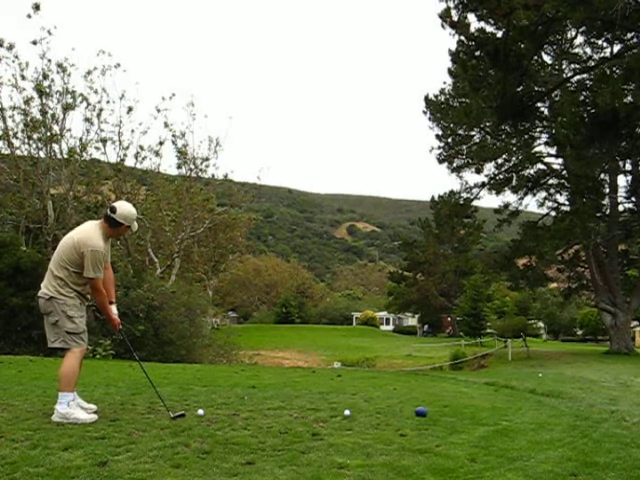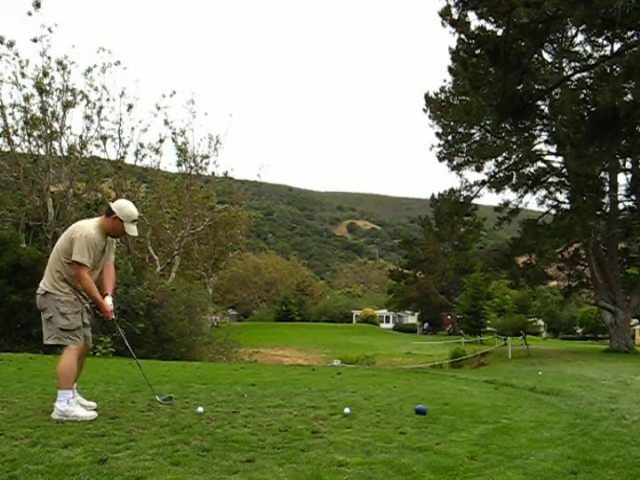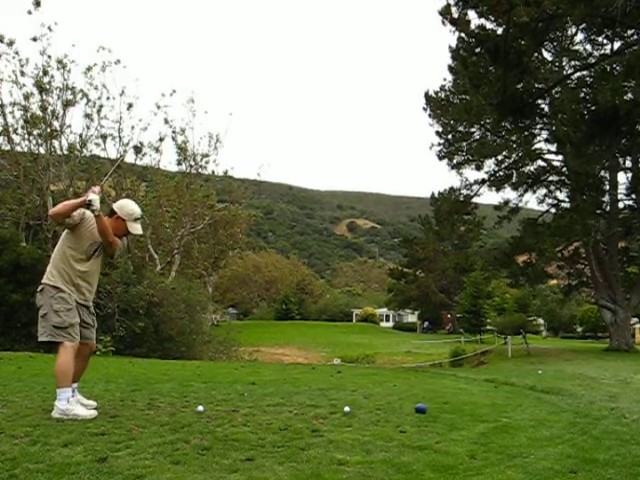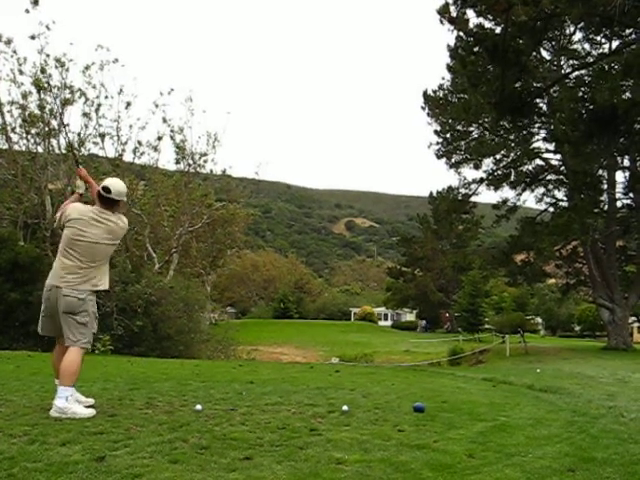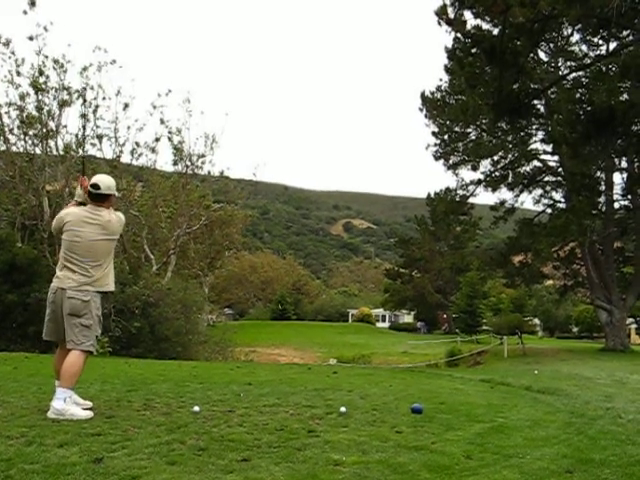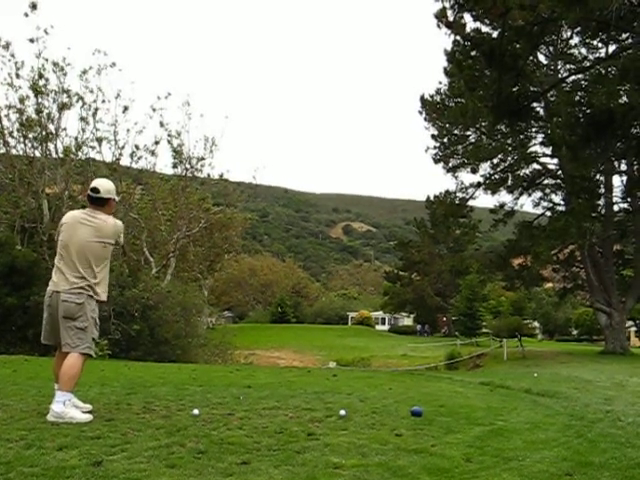
dt=0.7s
person 1, frame 1
left shoulder: (99, 229)
right shoulder: (94, 245)
left elbow: (107, 270)
right elbow: (96, 288)
left wrist: (113, 305)
right wrist: (110, 317)
left hip: (69, 296)
right hip: (61, 297)
left knee: (79, 348)
right knee: (75, 349)
left ankle: (70, 398)
right ankle: (63, 408)
person 1, frame 2
left shoulder: (108, 236)
right shoulder: (87, 233)
left elbow: (108, 268)
right elbow: (81, 275)
left wrist: (108, 297)
right wrist: (101, 305)
left hip: (75, 296)
right hip: (59, 294)
left knee: (84, 346)
right knee: (72, 346)
left ankle: (70, 395)
right ankle: (63, 406)
person 1, frame 3
left shoulder: (117, 239)
right shoulder: (82, 217)
left elbow: (109, 241)
right elbow: (54, 214)
left wrist: (97, 212)
right wrist: (83, 201)
left hip: (82, 297)
right hip: (58, 290)
left knee: (87, 345)
right knee: (69, 344)
left ankle: (70, 394)
right ankle: (63, 404)
person 1, frame 4
left shoulder: (75, 212)
right shoulder: (120, 224)
left elbow: (59, 217)
right elbow: (107, 207)
left wrist: (78, 191)
right wrist: (89, 181)
left hip: (54, 287)
right hip: (79, 293)
left knee: (62, 341)
right knee: (77, 344)
left ankle: (65, 391)
right ankle: (62, 402)
person 1, frame 5
left shoulder: (70, 214)
right shoulder: (116, 221)
left elbow: (55, 226)
left wrist: (77, 199)
right wrist: (90, 191)
left hip: (59, 288)
right hip: (84, 294)
left knee: (65, 344)
right knee: (80, 347)
left ankle: (64, 395)
right ankle: (60, 403)
person 1, frame 6
left shoulder: (69, 217)
right shoulder: (114, 226)
left hip: (56, 291)
right hip: (80, 297)
left knee: (63, 348)
right knee: (78, 350)
left ankle: (63, 397)
right ankle: (60, 406)
